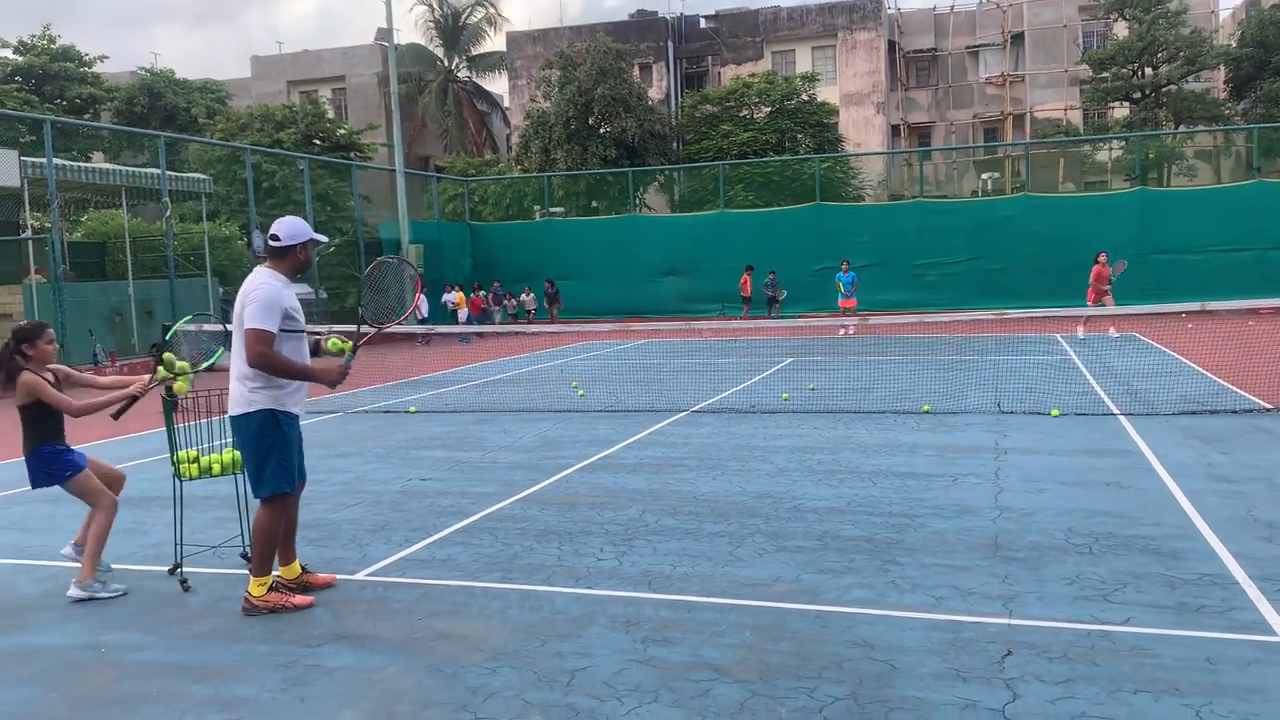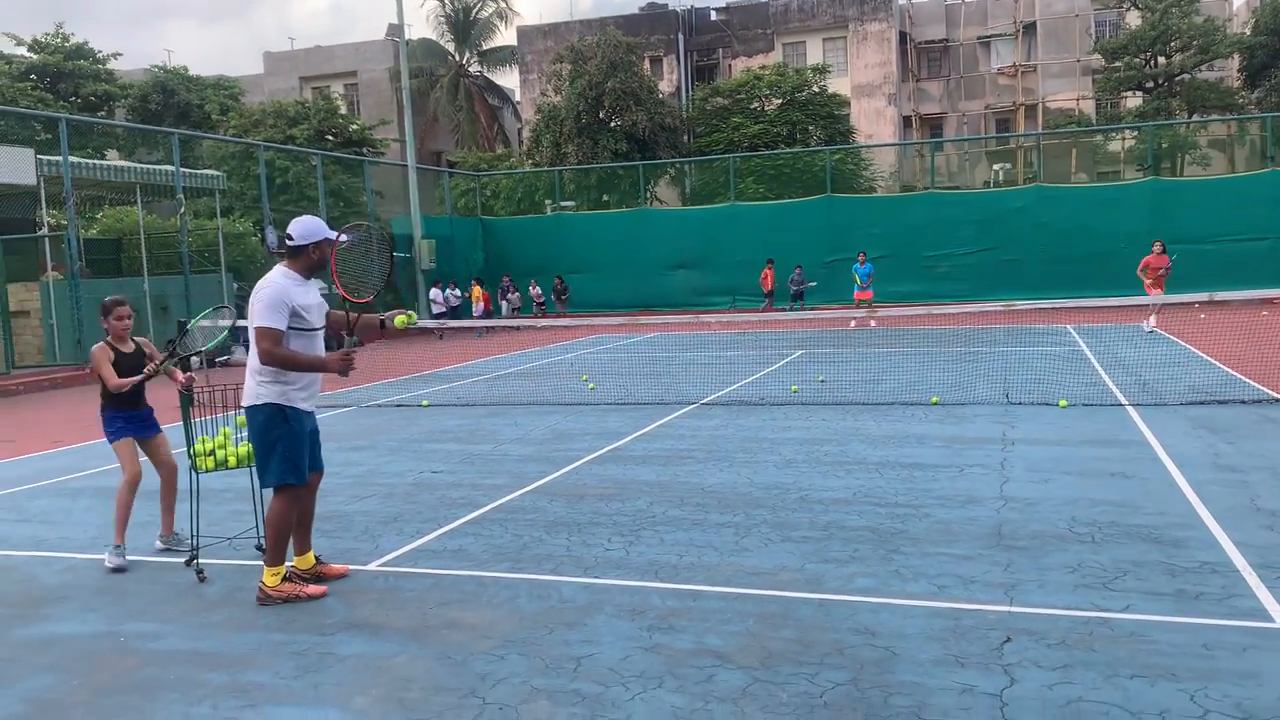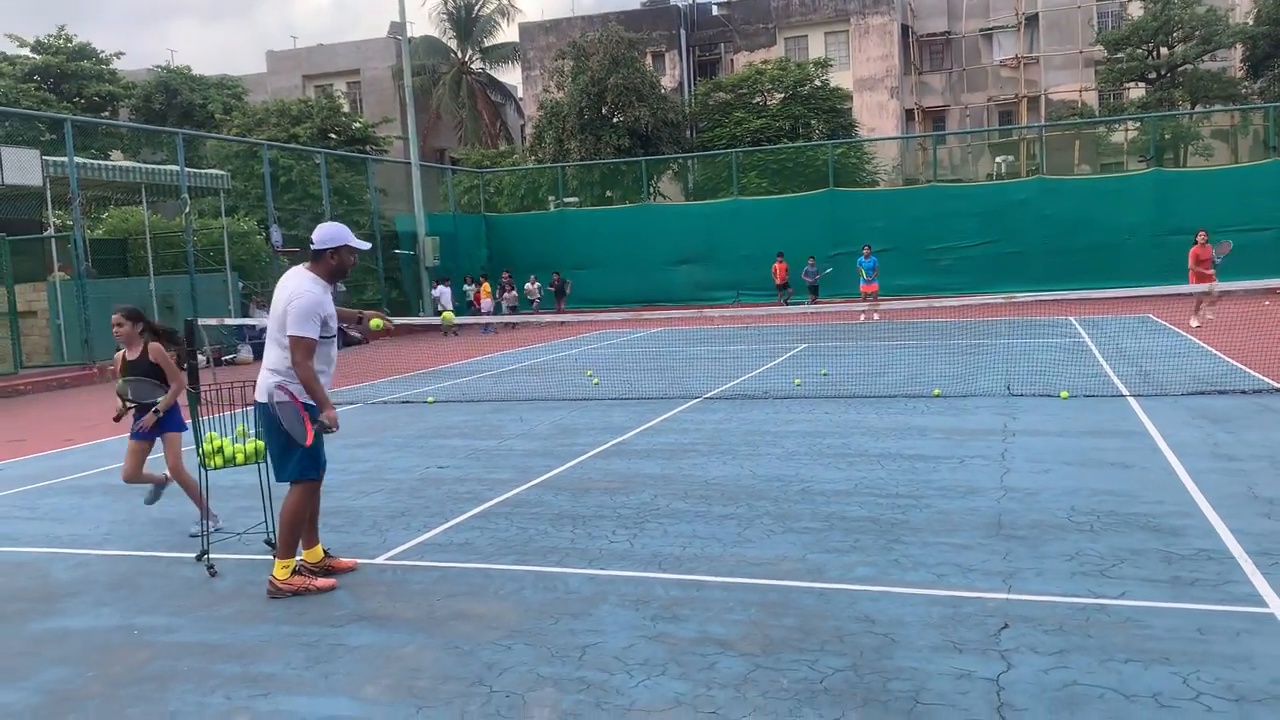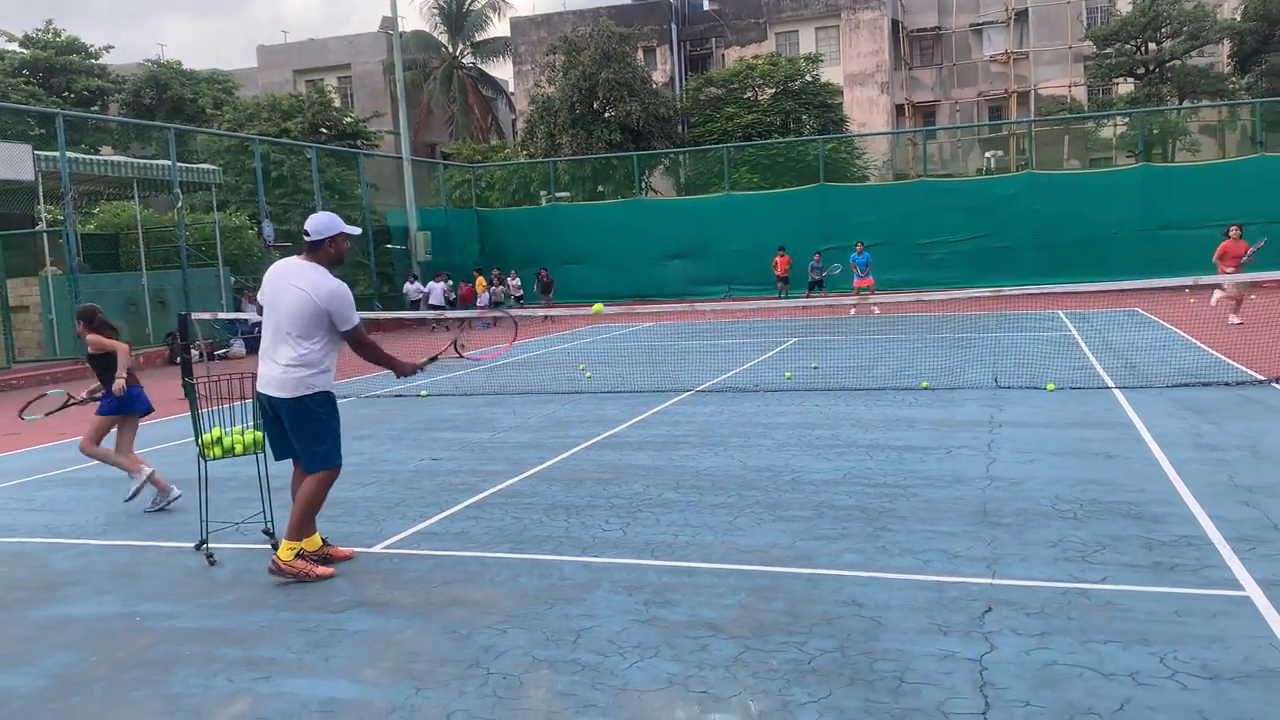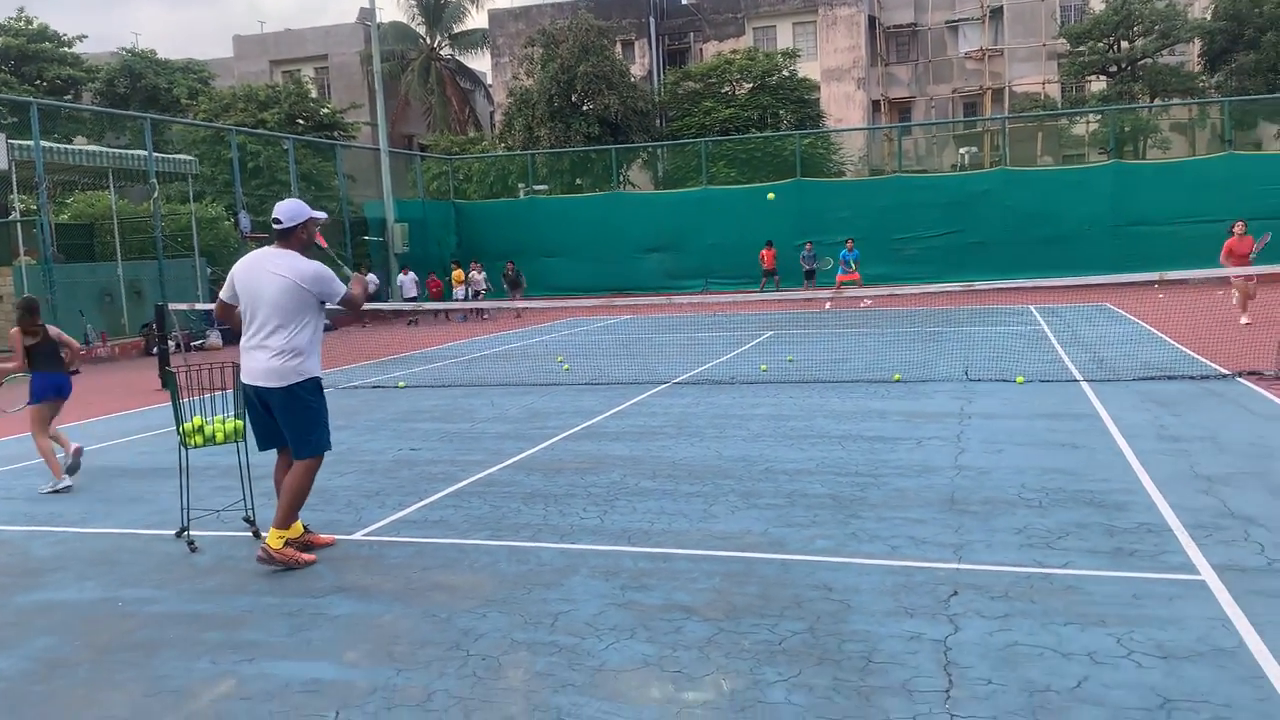
dt=0.3s
person 1, frame 1
left shoulder: (275, 285)
right shoulder: (266, 290)
right elbow: (258, 355)
left wrist: (320, 345)
right wrist: (318, 373)
left hip: (278, 409)
right hip: (263, 411)
left knee: (292, 488)
right knee: (276, 497)
left ankle: (290, 573)
right ankle: (259, 591)
person 1, frame 2
left shoulder: (303, 285)
right shoulder: (275, 289)
left elbow: (330, 318)
right elbow: (268, 353)
left wrist: (382, 322)
right wrist: (325, 363)
left hip: (298, 404)
right hip: (274, 405)
left knee: (309, 478)
right knee: (287, 488)
left ankle: (305, 561)
right ankle: (273, 581)
person 1, frame 3
left shoulder: (299, 275)
right shoulder: (309, 297)
right elbow: (301, 363)
left wrist: (359, 315)
right wrist: (325, 407)
right hip: (292, 400)
left knee: (311, 478)
right knee: (303, 482)
left ankle: (314, 554)
right ankle: (283, 573)
person 1, frame 4
left shoulder: (277, 270)
right shoulder: (332, 290)
left elbow: (266, 307)
right elbow: (361, 345)
right wrist: (398, 366)
left hip: (270, 385)
right hip: (306, 390)
left knee: (305, 465)
right knee: (324, 468)
left ankle: (310, 543)
right ankle: (288, 555)
person 1, frame 5
left shoulder: (244, 264)
right shoulder: (312, 272)
left elbow: (222, 314)
right elbow: (354, 303)
right wrist: (359, 284)
left hip: (254, 377)
right hip: (293, 379)
left knee: (289, 454)
right knee: (309, 457)
left ankle: (294, 530)
right ankle: (276, 543)
person 2, frame 1
left shoulder: (55, 372)
right shoulder: (28, 379)
left elbow: (99, 381)
right elbow: (74, 409)
left wrist: (141, 380)
right wrist: (123, 395)
left hip: (57, 451)
right hip: (48, 455)
left knee: (116, 479)
right knee: (107, 503)
left ankle: (80, 546)
right ankle: (85, 582)
person 2, frame 2
left shoulder: (143, 344)
right shoulder: (100, 350)
left elbow: (168, 369)
right elbow: (114, 385)
left wrist: (180, 377)
right wrist: (140, 376)
left hip: (143, 414)
right hip: (117, 418)
left knee: (169, 469)
right knee: (132, 474)
left ankle: (167, 535)
right ankle: (117, 545)
person 2, frame 3
left shoulder: (155, 349)
right shoulder: (120, 357)
left elbow: (178, 383)
left wrist: (157, 411)
right wrist: (124, 405)
left hip: (165, 414)
right hip: (143, 418)
left knee: (175, 468)
right knee: (129, 474)
left ankle: (207, 515)
right ankle: (159, 480)
person 2, frame 4
left shoulder: (93, 340)
right shoulder: (103, 341)
left elbow: (124, 348)
left wrist: (120, 377)
right wrist: (93, 389)
left hip: (118, 397)
right hip: (132, 395)
left knee: (87, 445)
right knee: (124, 452)
left ankle: (138, 471)
right ankle: (164, 490)
person 2, frame 5
left shoulder: (16, 333)
right shoulder: (51, 329)
left elbow: (20, 365)
right elbow: (76, 347)
right wrist: (69, 365)
left hip: (41, 382)
right hip: (63, 380)
left knee: (39, 433)
right knee: (46, 427)
left ankle: (59, 478)
right ankle: (70, 447)
